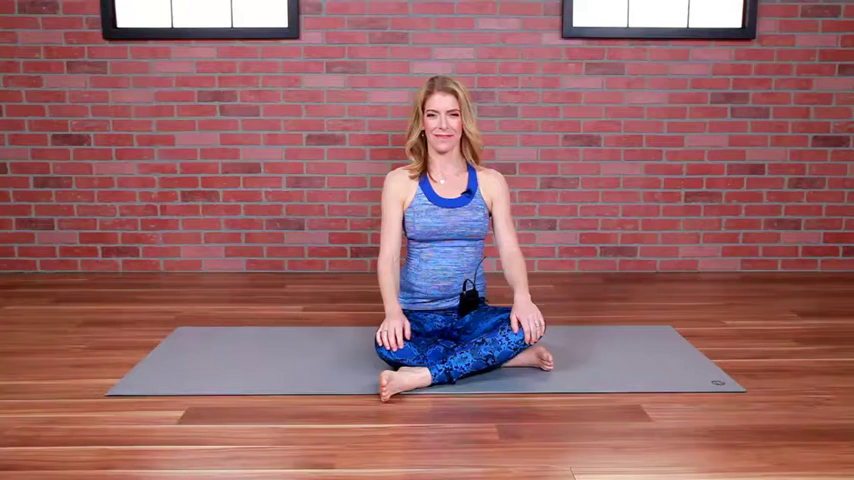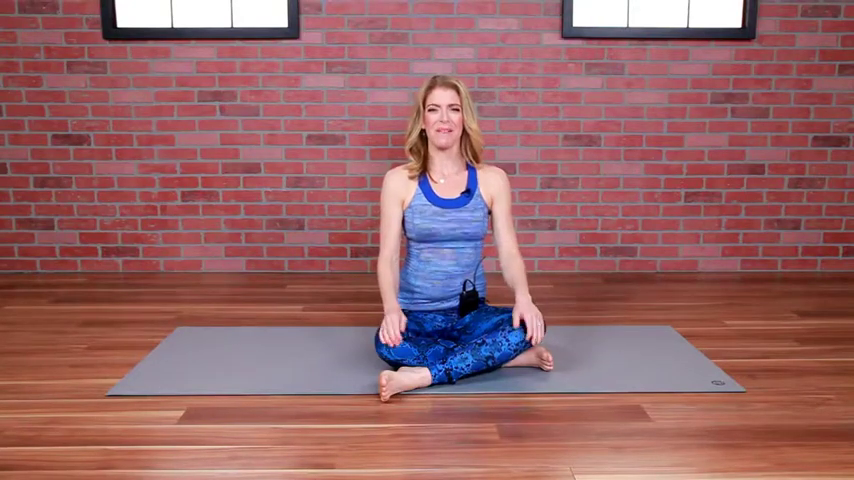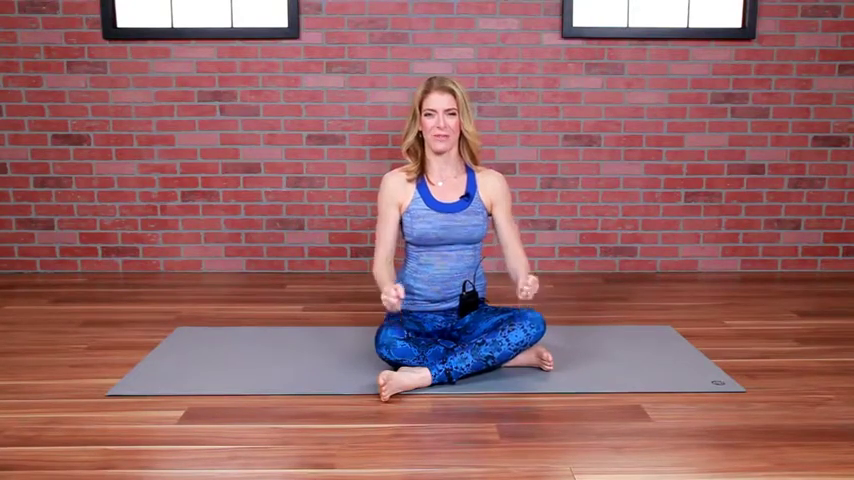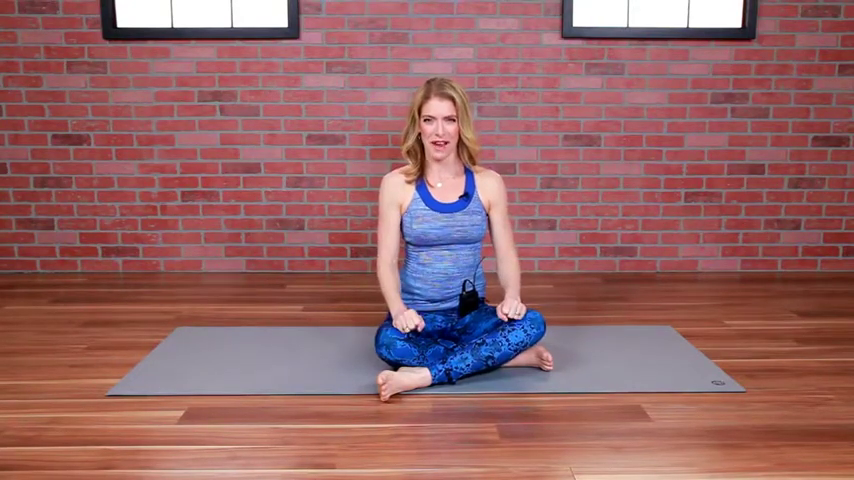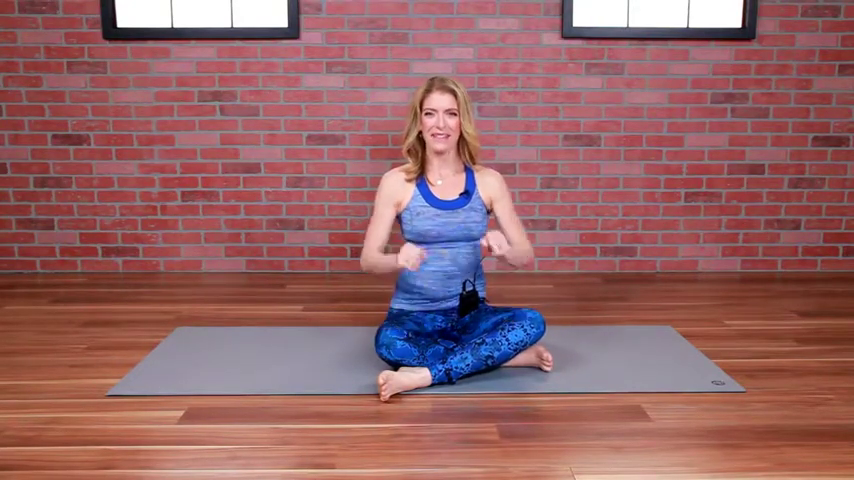
dt=1s
person 1, frame 1
left shoulder: (490, 182)
right shoulder: (400, 182)
left elbow: (510, 250)
right elbow: (388, 256)
left wrist: (522, 296)
right wrist: (392, 311)
left hip: (472, 312)
right hip: (416, 314)
left knee: (529, 325)
right knee: (389, 345)
left ankle: (424, 374)
right ankle: (505, 354)
person 1, frame 2
left shoulder: (492, 179)
right shoulder: (399, 180)
left elbow: (508, 251)
right elbow: (388, 256)
left wrist: (523, 298)
right wrist: (391, 307)
left hip: (471, 312)
right hip: (416, 315)
left knee: (529, 325)
right knee: (388, 345)
left ankle: (423, 375)
right ankle: (501, 355)
person 1, frame 3
left shoulder: (491, 183)
right shoulder: (397, 183)
left elbow: (513, 251)
right elbow: (383, 258)
left wrist: (524, 280)
right wrist: (387, 289)
left hip: (471, 313)
right hip: (416, 316)
left knee: (532, 323)
right knee: (389, 342)
left ankle: (424, 375)
right ankle: (506, 354)
person 1, frame 4
left shoulder: (488, 183)
right shoulder: (397, 184)
left elbow: (506, 255)
right elbow: (386, 261)
left wrist: (512, 296)
right wrist: (398, 308)
left hip: (471, 313)
right hip: (417, 316)
left knee: (532, 323)
right knee: (389, 342)
left ankle: (424, 375)
right ankle: (502, 353)
person 1, frame 5
left shoulder: (488, 181)
right shoulder: (397, 182)
left elbow: (525, 253)
right elbow: (368, 257)
left wrist: (506, 249)
right wrist: (397, 260)
left hip: (471, 312)
right hip: (414, 314)
left knee: (532, 322)
right knee: (389, 342)
left ankle: (424, 375)
right ankle: (501, 354)
